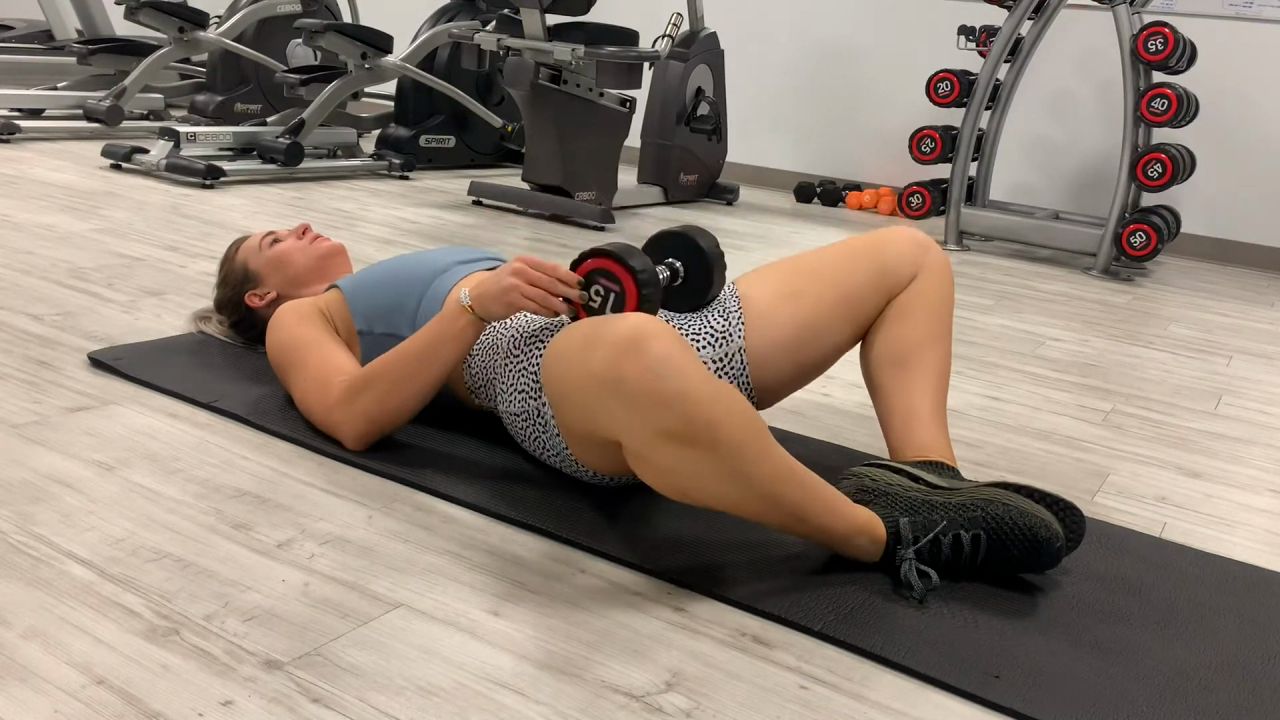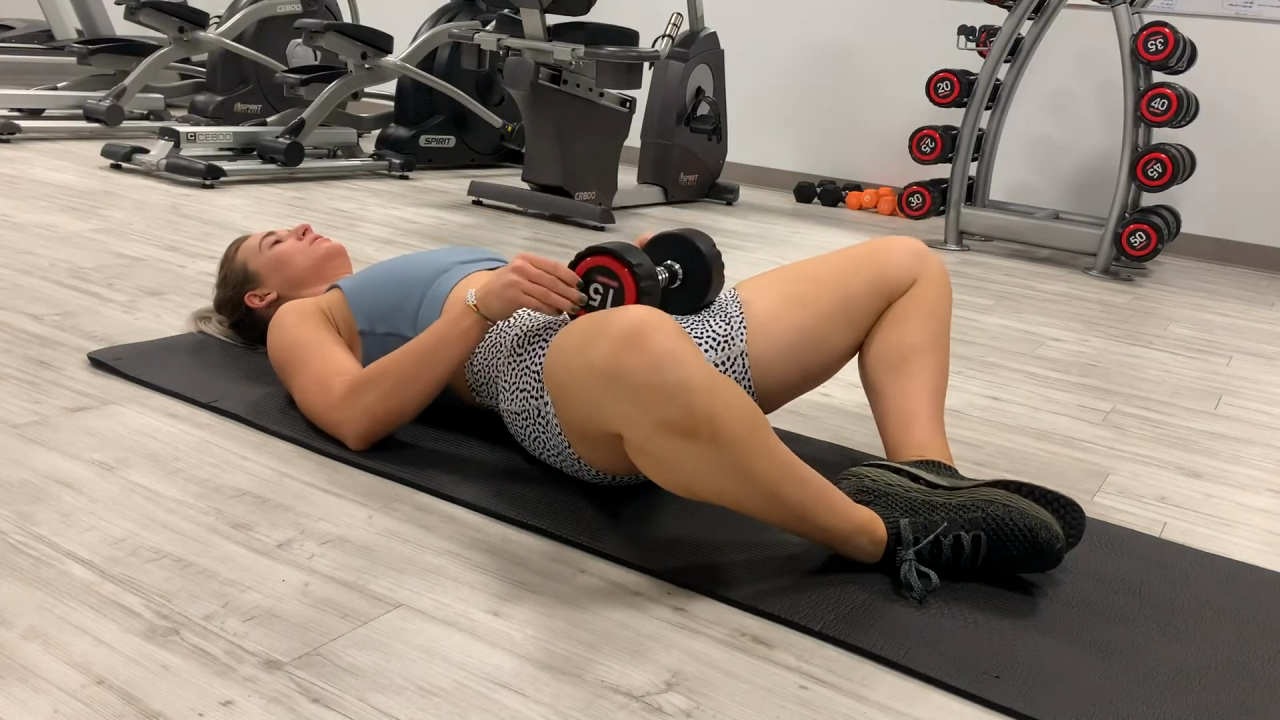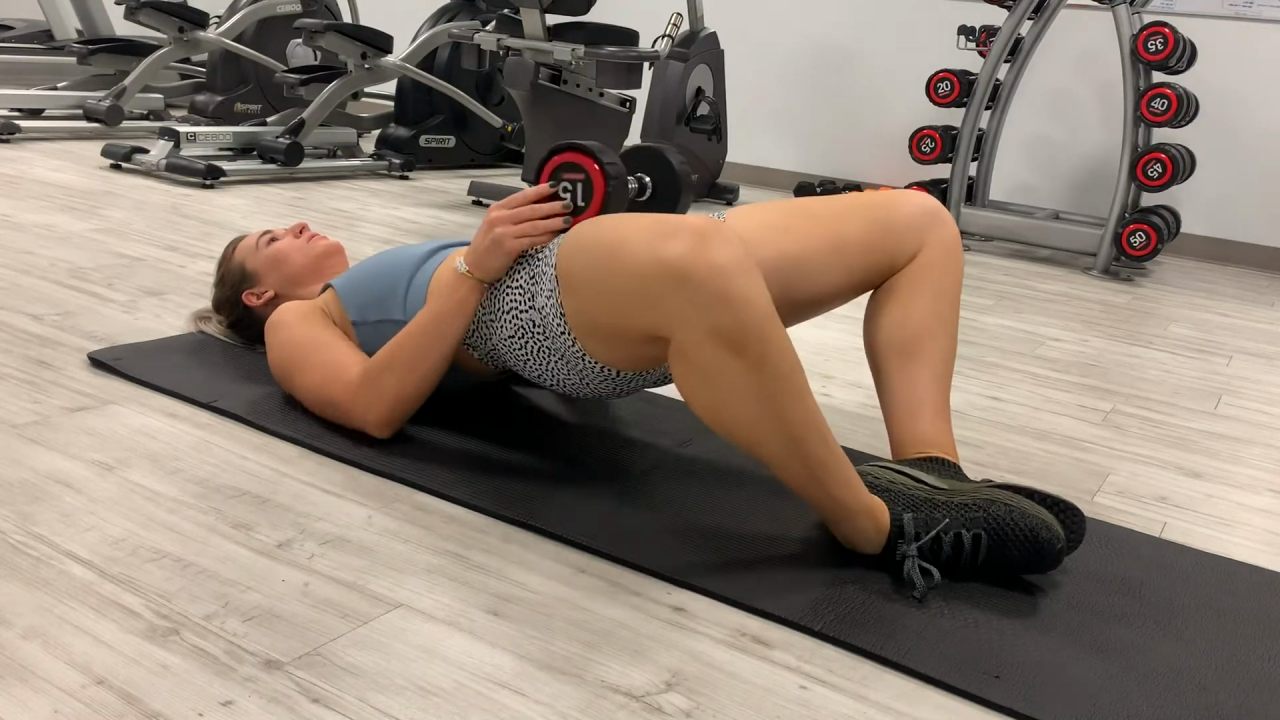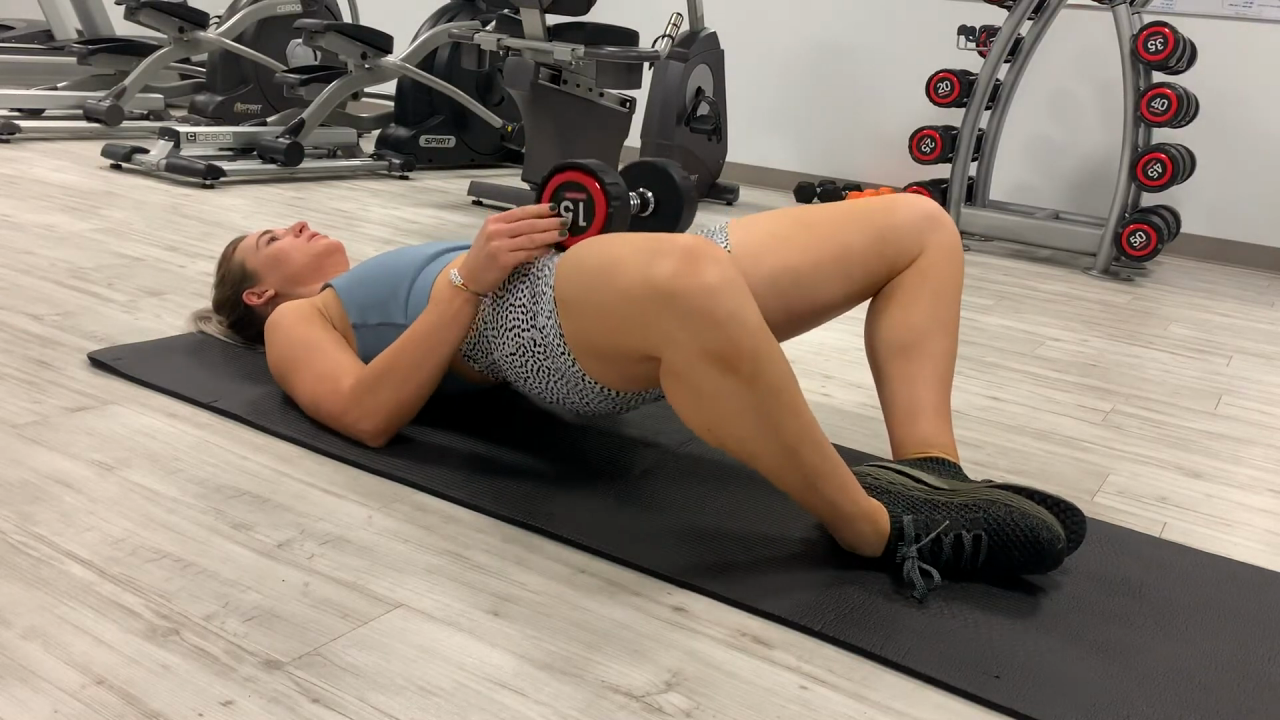
dt=0.5s
person 1, frame 1
left shoulder: (401, 280)
right shoulder: (300, 323)
right elbow: (355, 418)
right wrist: (477, 302)
left hip: (655, 327)
right hip: (538, 359)
left knee: (908, 254)
right knee: (637, 359)
left ankle: (923, 478)
right ankle: (881, 535)
person 1, frame 2
left shoulder: (401, 283)
right shoulder: (301, 322)
right elbow: (359, 417)
right wrist: (482, 303)
left hip: (659, 327)
right hip: (540, 361)
left knee: (906, 262)
right knee: (636, 347)
left ankle: (919, 477)
right ankle: (883, 534)
person 1, frame 3
left shoulder: (389, 279)
right shoulder: (296, 327)
right elbow: (376, 407)
left wrist: (614, 220)
right wrist: (476, 264)
left hip: (629, 297)
right hip: (534, 296)
left knee: (917, 222)
right knee: (698, 259)
left ankle: (924, 472)
right ankle: (880, 527)
person 1, frame 4
left shoulder: (389, 283)
right shoulder: (297, 323)
right elbow: (370, 415)
left wrist: (615, 234)
right wrist: (470, 278)
left hip: (607, 289)
right hip: (533, 310)
left knee: (917, 224)
right knee: (689, 280)
left ankle: (926, 475)
right ankle: (881, 529)
